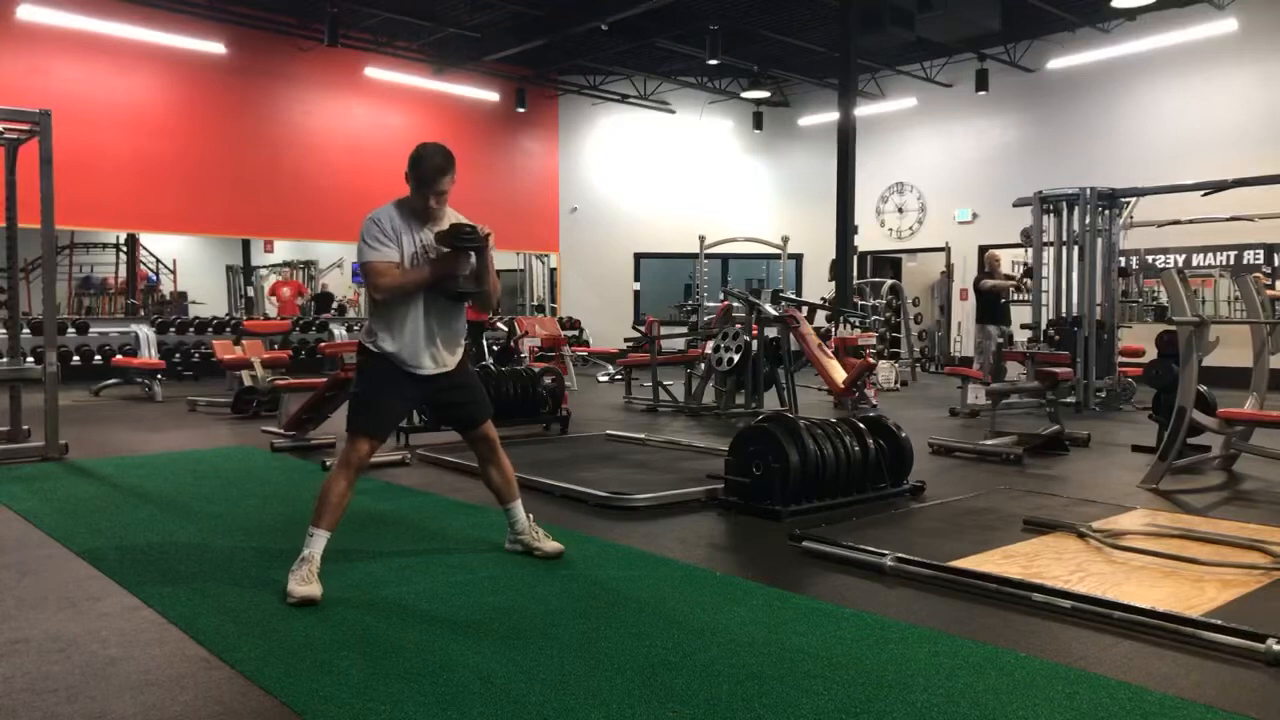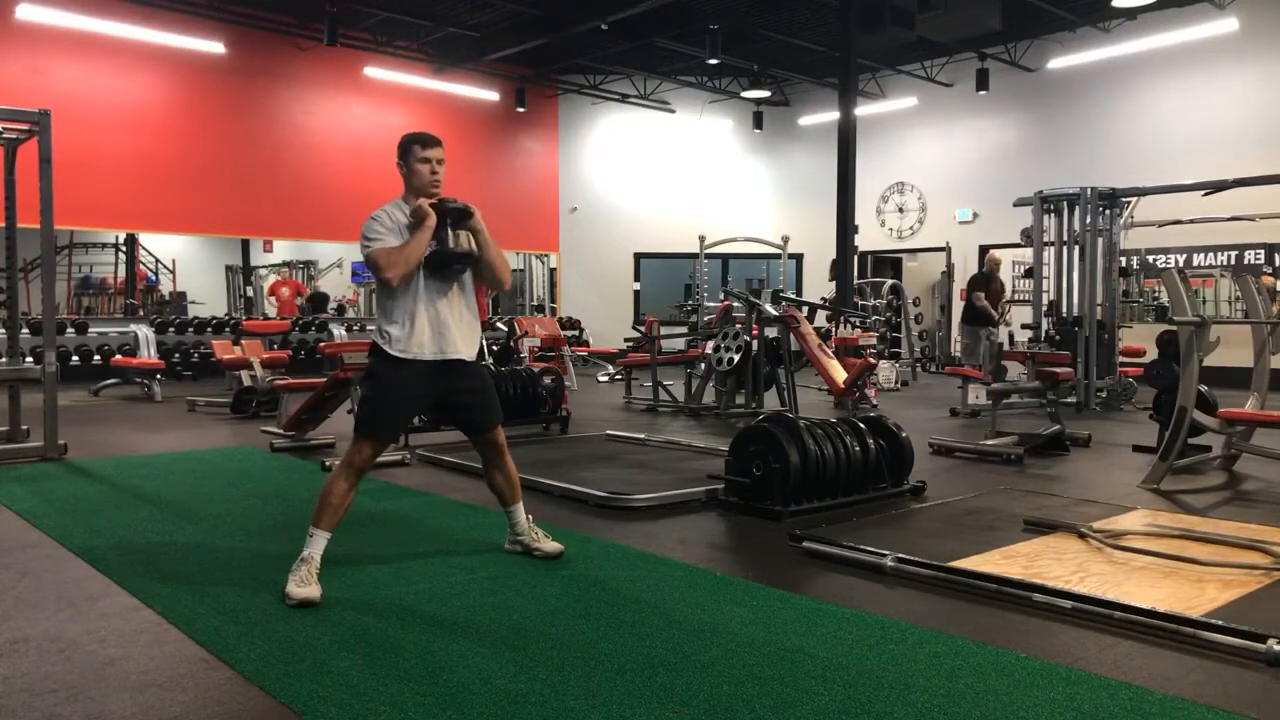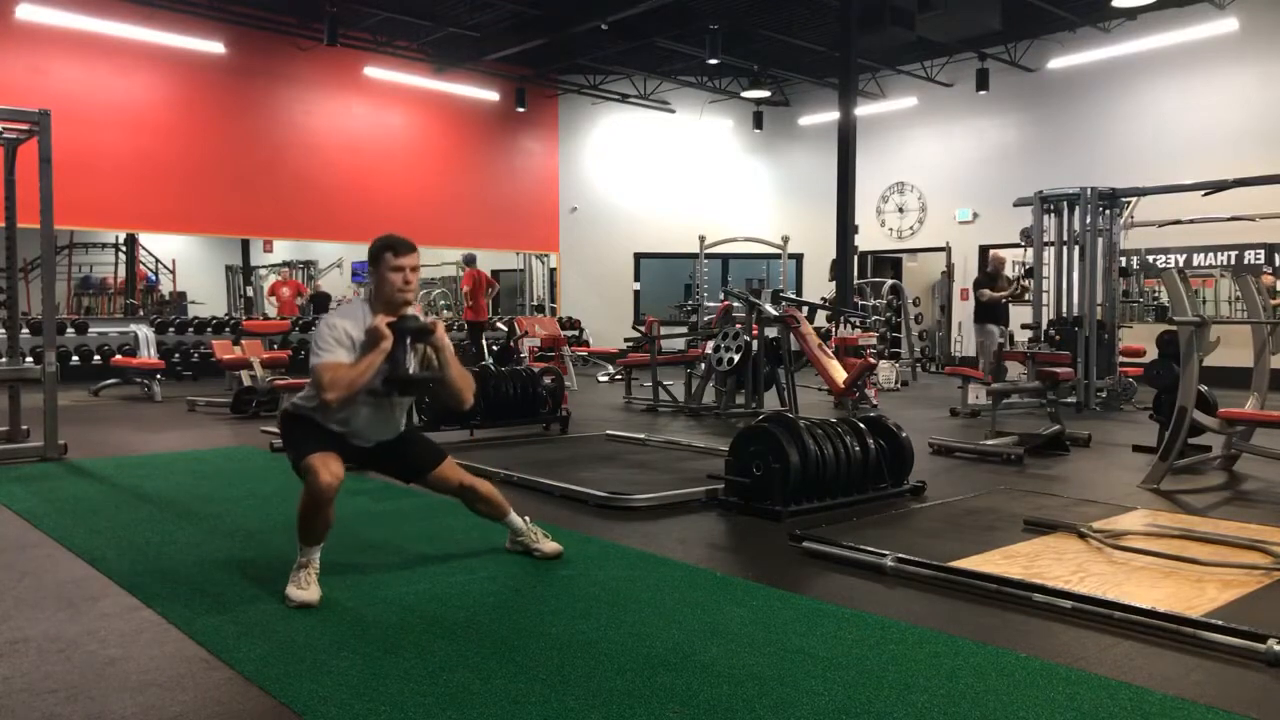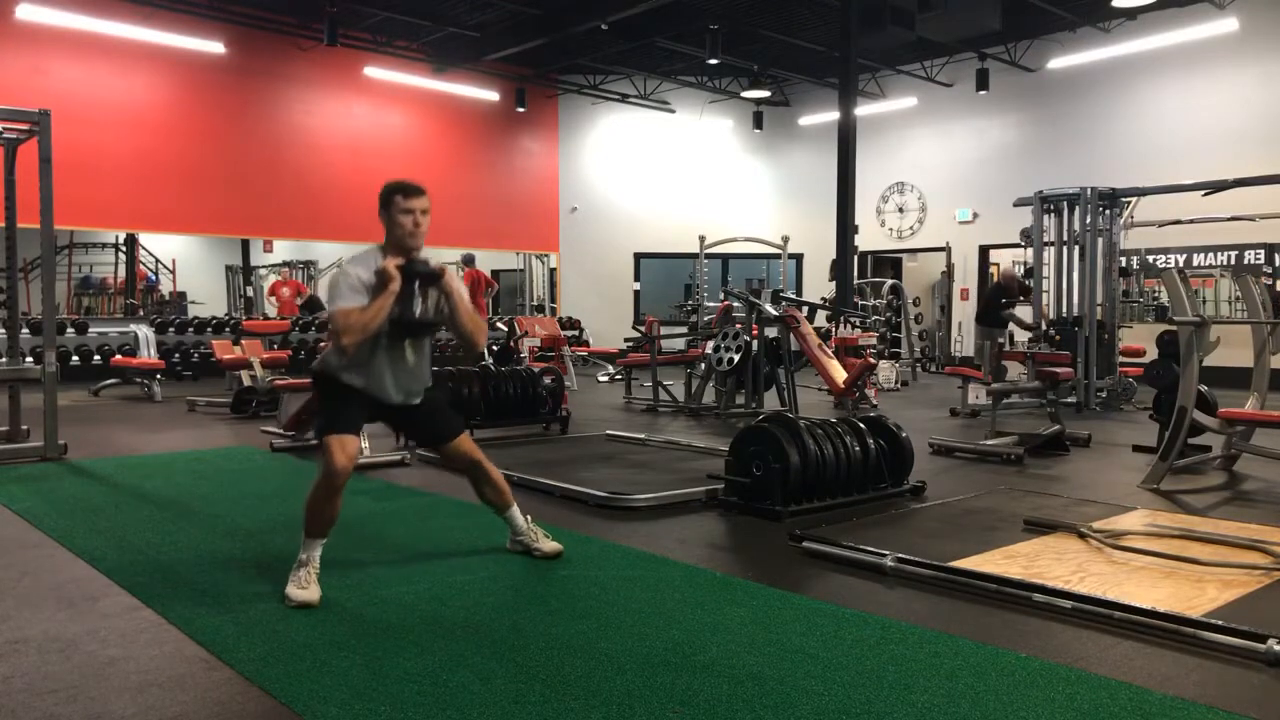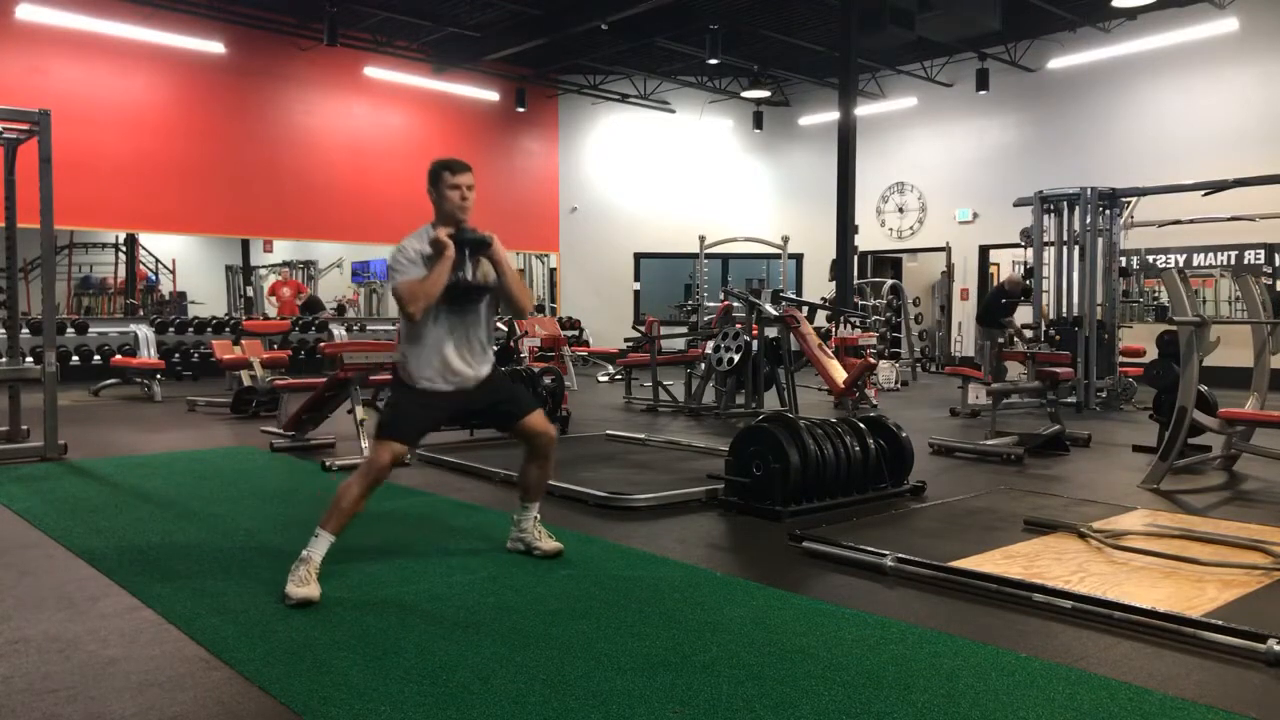
dt=1s
person 1, frame 1
left shoulder: (463, 229)
right shoulder: (382, 222)
left elbow: (487, 303)
right elbow: (380, 288)
left wrist: (484, 256)
right wrist: (439, 267)
left hip: (447, 360)
right hip: (388, 360)
left knee: (488, 440)
right knee: (354, 455)
left ankle: (521, 530)
right ankle: (309, 558)
person 1, frame 2
left shoulder: (461, 224)
right shoulder: (384, 219)
left elbow: (501, 281)
right elbow: (391, 273)
left wrist: (479, 229)
right wrist: (425, 226)
left hip: (460, 358)
right hip: (402, 359)
left knee: (495, 444)
right knee: (359, 457)
left ankle: (521, 531)
right ankle: (309, 558)
person 1, frame 3
right shoulder: (340, 324)
left elbow: (463, 400)
right elbow: (331, 394)
left wrist: (442, 348)
right wrist: (380, 347)
left hip: (385, 432)
right hip: (318, 424)
left knee: (462, 481)
right knee: (325, 480)
left ankle: (521, 532)
right ankle: (307, 563)
person 1, frame 4
left shoulder: (439, 276)
right shoulder: (355, 272)
left elbow: (477, 342)
right elbow: (345, 340)
left wrist: (450, 290)
right wrist: (389, 289)
left hip: (410, 387)
right hip: (348, 383)
left knee: (471, 458)
right knee: (339, 464)
left ankle: (521, 531)
right ankle: (307, 561)
person 1, frame 5
left shoulder: (486, 248)
right shoulder: (412, 249)
left elbow: (523, 308)
right elbow: (413, 307)
left wrist: (498, 258)
right wrist: (445, 257)
left hip: (479, 375)
right hip: (424, 381)
left knee: (543, 436)
right knee: (379, 463)
left ankle: (525, 529)
right ankle: (310, 559)
